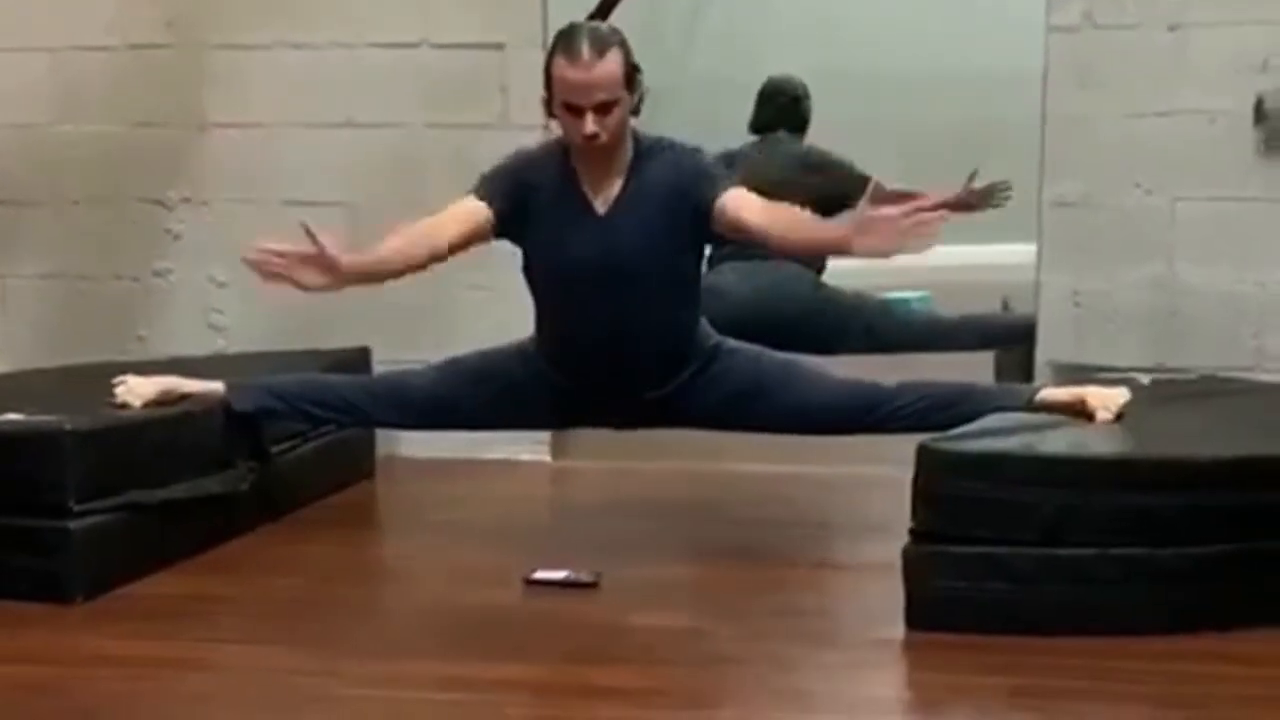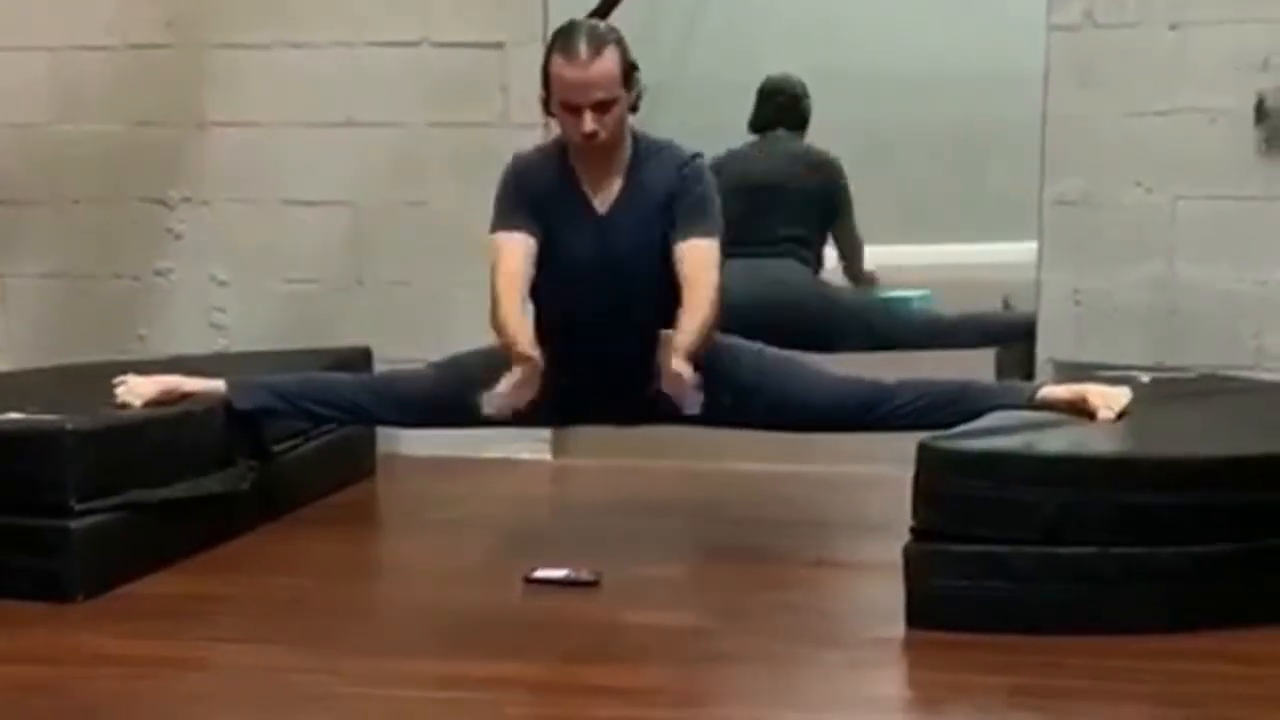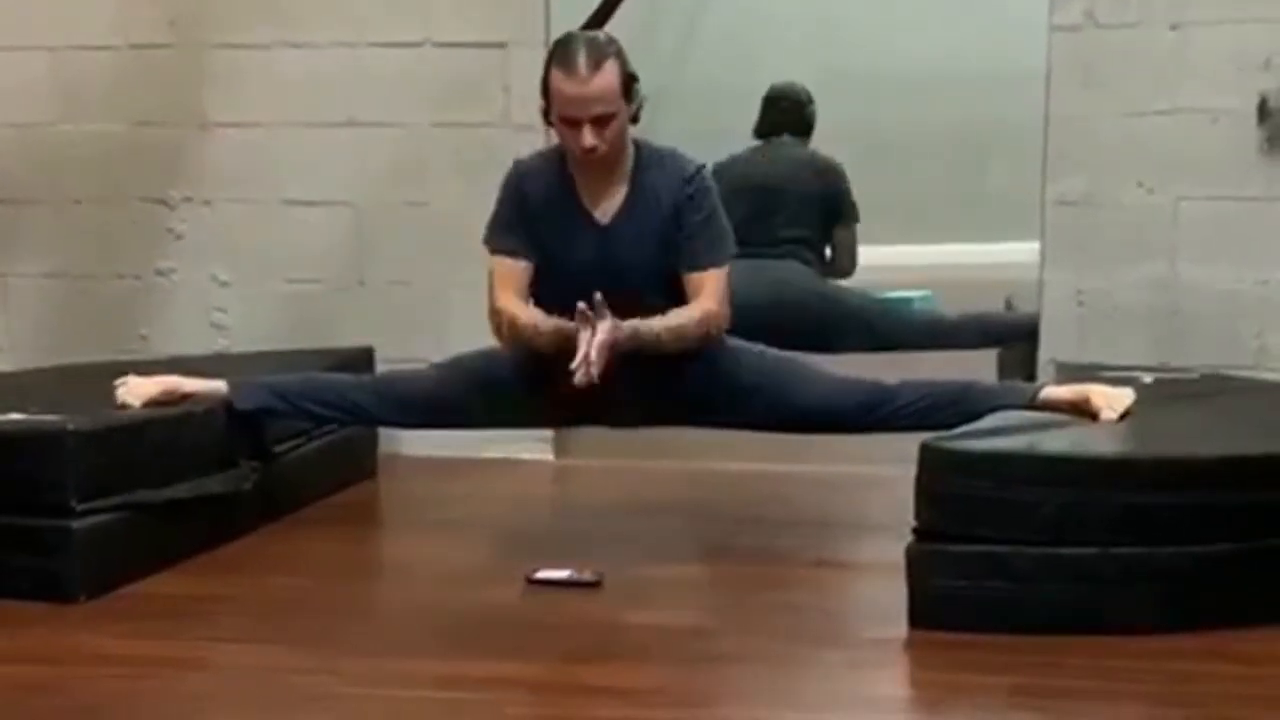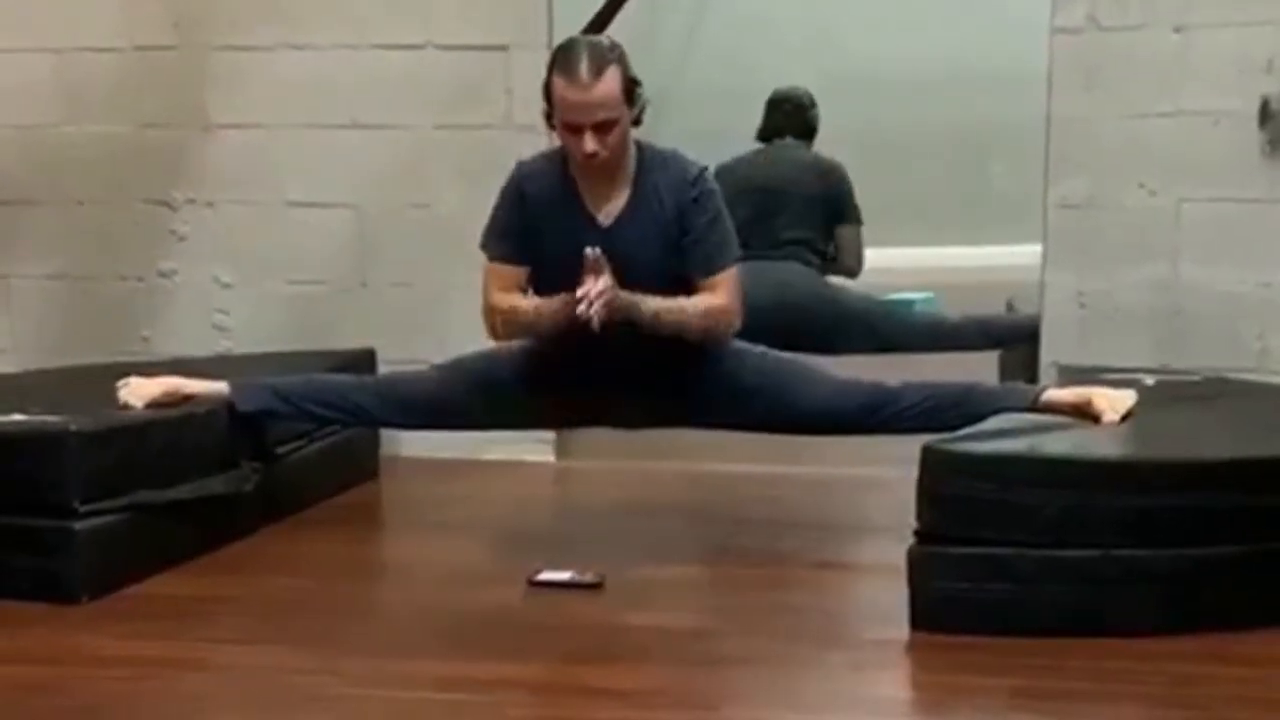
dt=0.3s
person 1, frame 1
left shoulder: (682, 171)
right shoulder: (524, 177)
left elbow: (762, 218)
right elbow: (443, 231)
left wrist: (848, 233)
right wrist: (349, 267)
left hip: (686, 376)
right hip: (556, 379)
left knee: (860, 405)
right knee: (388, 398)
person 1, frame 2
left shoulder: (680, 174)
right shoulder: (527, 178)
left elbow: (699, 282)
right elbow: (509, 279)
left wrist: (684, 350)
right wrist: (521, 357)
left hip: (672, 369)
right hip: (557, 374)
left knee: (858, 403)
right knee: (385, 397)
person 1, frame 3
left shoulder: (683, 183)
right shoulder: (526, 185)
left elbow: (712, 316)
right elbow: (506, 315)
left wrist: (626, 334)
right wrist: (573, 335)
left hip: (676, 370)
right hip: (553, 370)
left knee: (859, 403)
right knee: (386, 398)
person 1, frame 4
left shoulder: (686, 184)
right shoulder: (527, 187)
left elbow: (723, 316)
right elbow: (499, 315)
left wrist: (629, 302)
right wrist: (572, 303)
left hip: (680, 372)
right hip: (559, 373)
left knee: (864, 404)
right knee: (386, 399)
left ankle: (1054, 399)
person 2, frame 1
left shoulder: (722, 166)
right shoulder: (823, 166)
right elbow: (889, 201)
right wrist: (958, 202)
left hip: (725, 298)
right hip: (792, 295)
right knee: (928, 331)
right ankle: (1034, 329)
person 2, frame 2
left shoulder: (720, 167)
right shoulder: (821, 166)
right elbow: (850, 248)
right wrist: (860, 279)
left hip: (727, 295)
right hip: (792, 292)
right knee: (927, 328)
right ankle: (1032, 327)
person 2, frame 3
left shoulder: (723, 172)
right shoulder: (825, 170)
right elbow: (845, 263)
left hip: (730, 297)
right hip: (795, 293)
right knee: (921, 327)
right ankle: (1034, 327)
person 2, frame 4
left shoulder: (725, 173)
right shoulder: (827, 172)
right elbow: (850, 263)
right hip: (796, 294)
right knee: (923, 329)
right ankle: (1033, 329)
